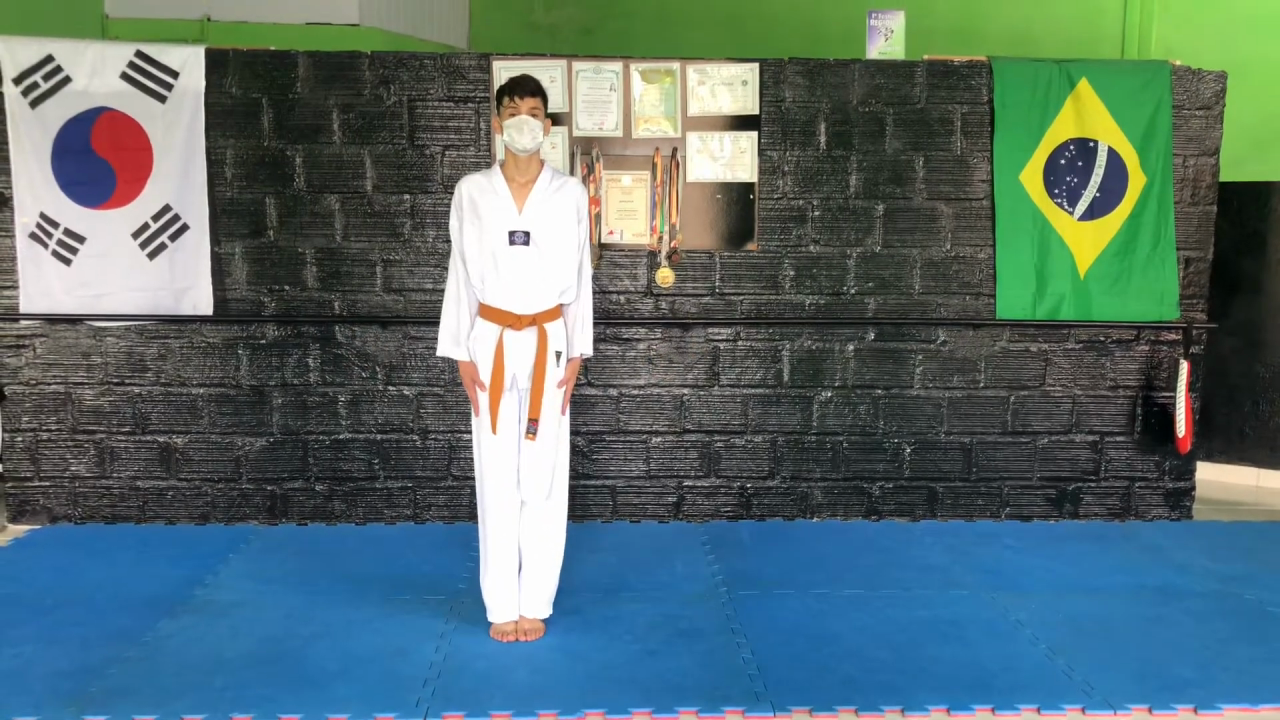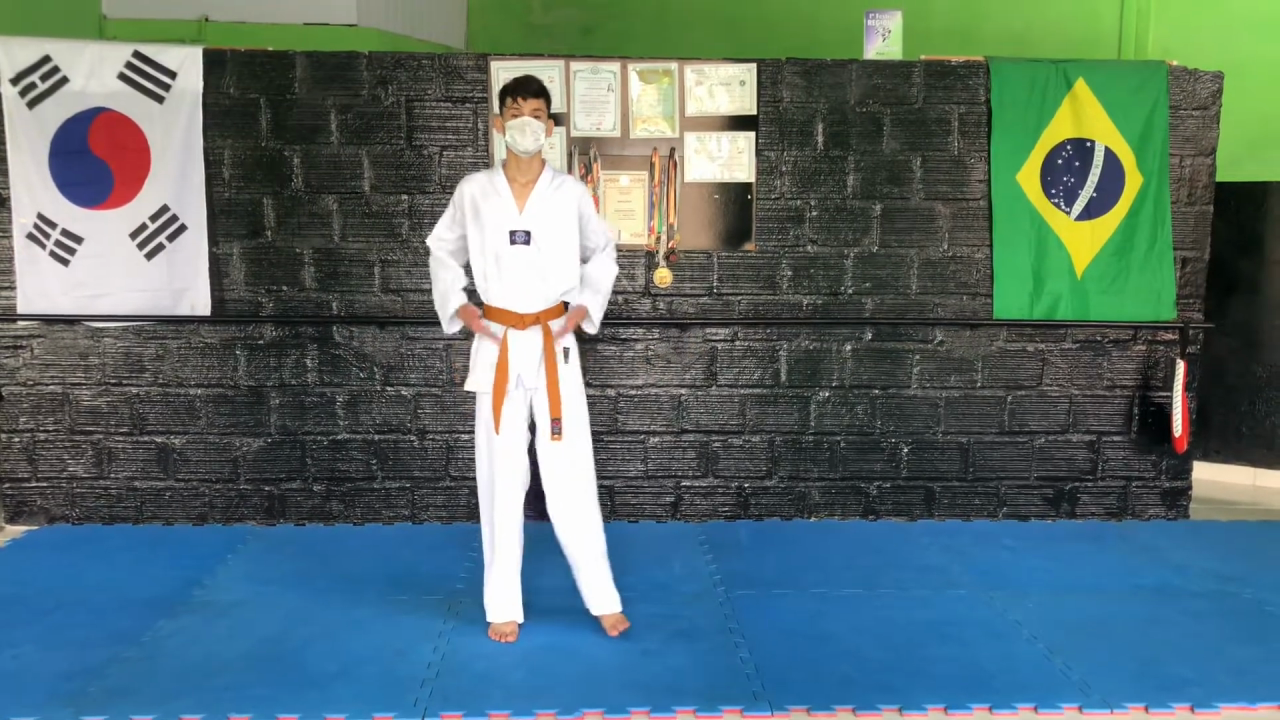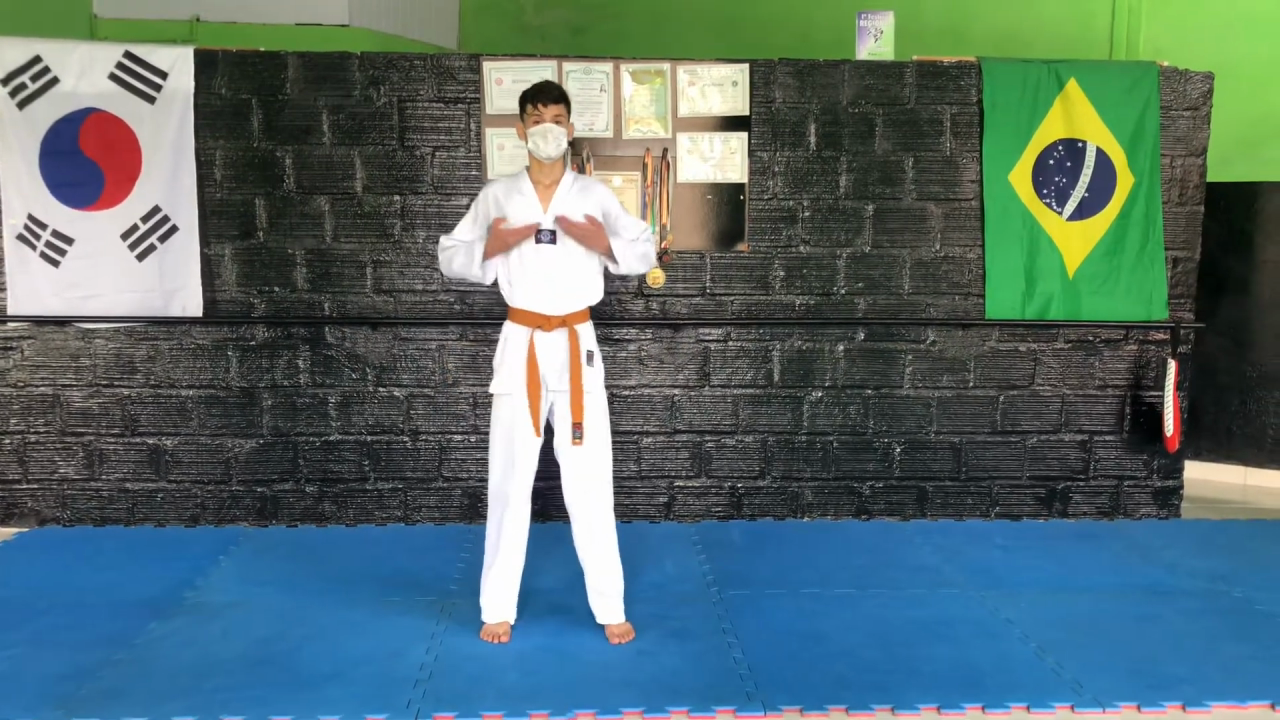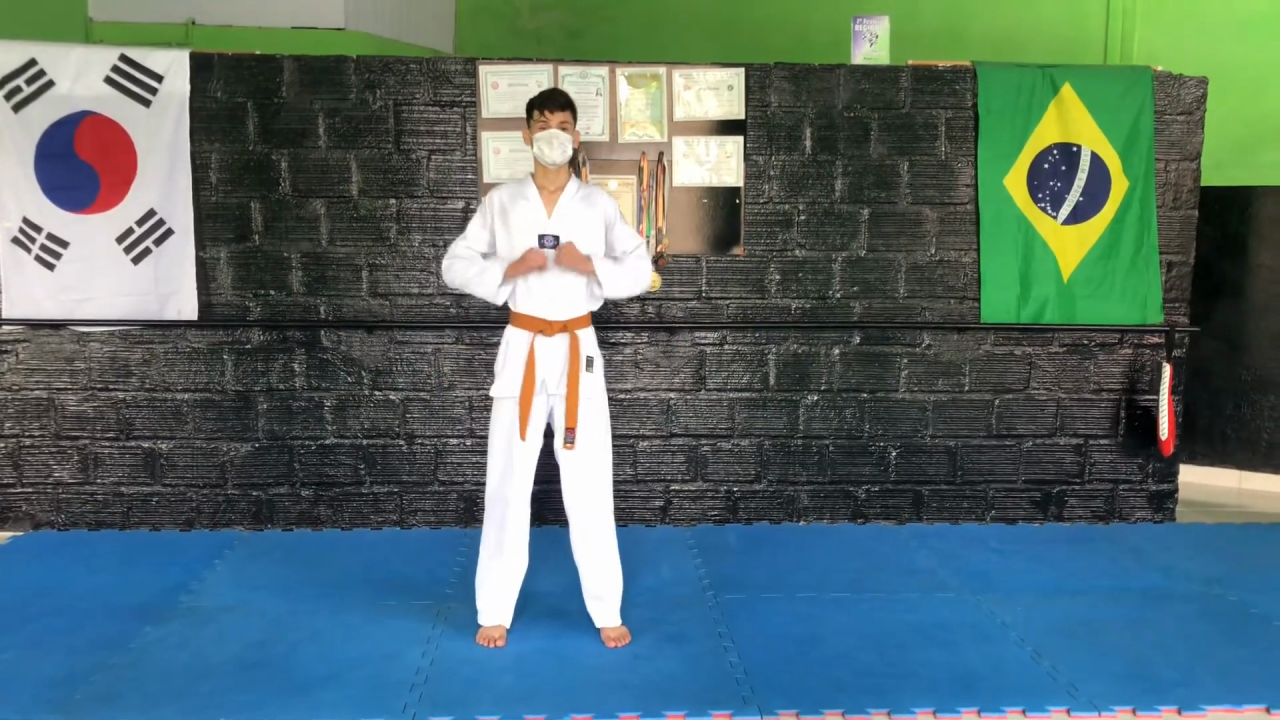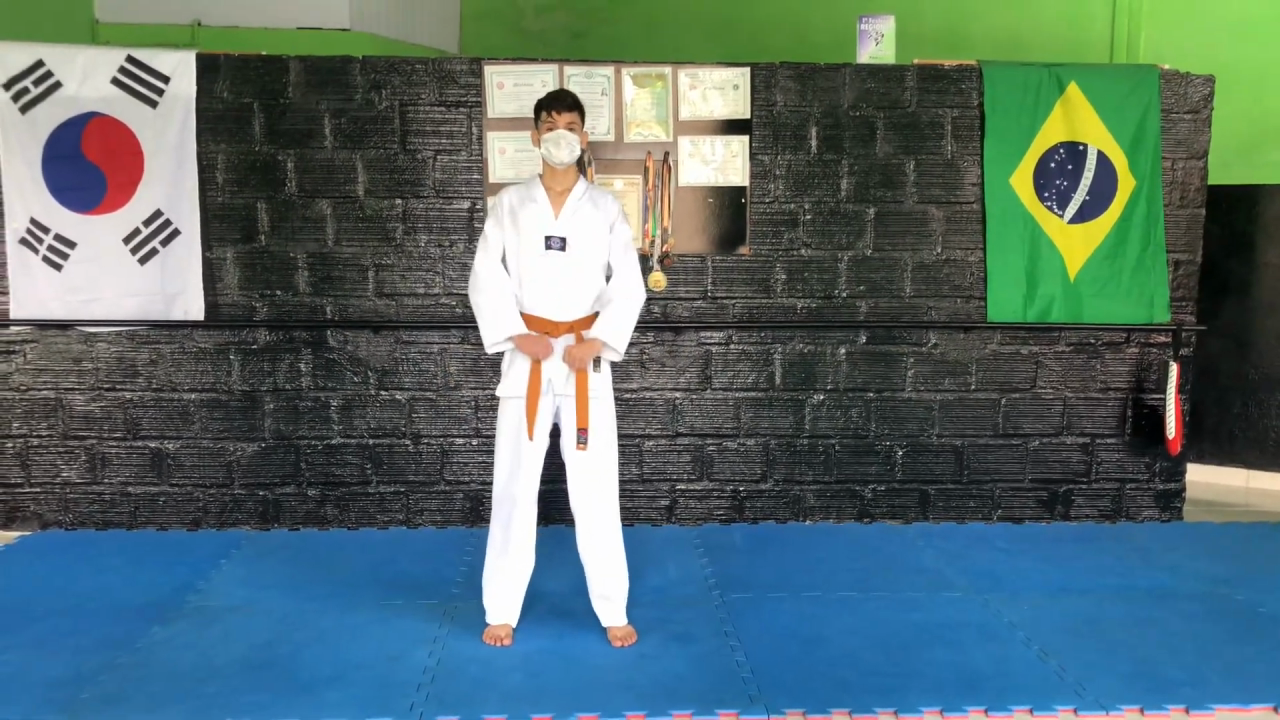
dt=0.5s
person 1, frame 1
left shoulder: (570, 193)
right shoulder: (472, 191)
left elbow: (580, 278)
right elbow: (461, 276)
left wrist: (577, 354)
right wrist: (462, 354)
left hip: (548, 344)
right hip: (491, 343)
left knee: (544, 479)
right knee: (497, 477)
left ankle: (535, 603)
right ankle: (502, 605)
person 1, frame 2
left shoulder: (572, 192)
right shoulder: (473, 191)
left elbow: (602, 257)
right elbow: (441, 254)
left wrist: (584, 309)
right wrist: (460, 309)
left hip: (554, 342)
right hip: (496, 344)
left knee: (571, 476)
right knee: (500, 479)
left ankle: (603, 598)
right ankle: (503, 606)
person 1, frame 3
left shoulder: (594, 194)
right shoulder: (496, 195)
left elbow: (644, 249)
right elbow: (449, 254)
left wrist: (605, 245)
right wrist: (487, 249)
left hip: (576, 345)
right hip: (521, 346)
left knee: (590, 480)
right knee: (509, 481)
left ankle: (610, 607)
right ankle: (498, 606)
person 1, frame 4
left shoulder: (598, 203)
right shoulder: (501, 201)
left elbow: (639, 268)
right elbow: (456, 264)
left wrist: (591, 268)
right wrist: (508, 271)
left hip: (578, 350)
right hip: (522, 350)
left knee: (590, 484)
right knee: (508, 483)
left ankle: (607, 610)
right ankle: (495, 610)
person 1, frame 5
left shoulder: (605, 206)
right shoulder: (509, 203)
left elbow: (628, 284)
right elbow: (485, 278)
left wrist: (599, 341)
right wrist: (516, 336)
left hip: (586, 353)
right hip: (527, 353)
left knee: (595, 484)
right knee: (514, 482)
left ankle: (612, 610)
right ankle: (502, 609)
